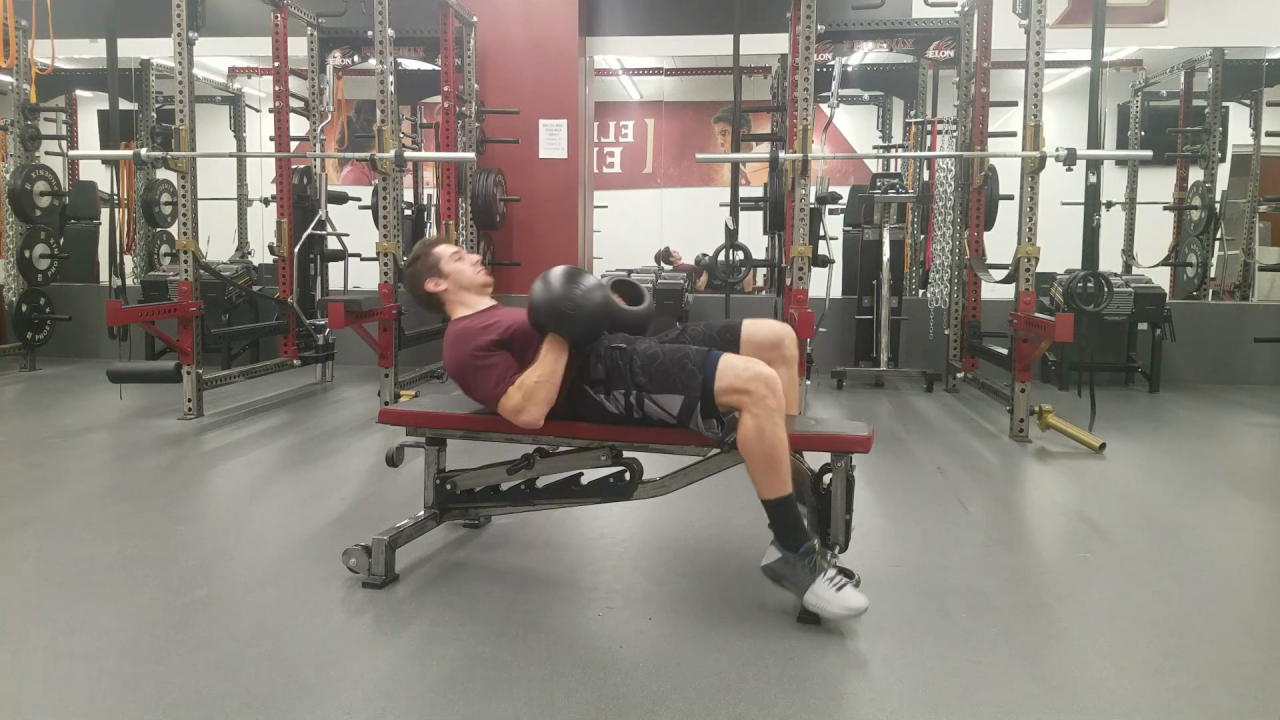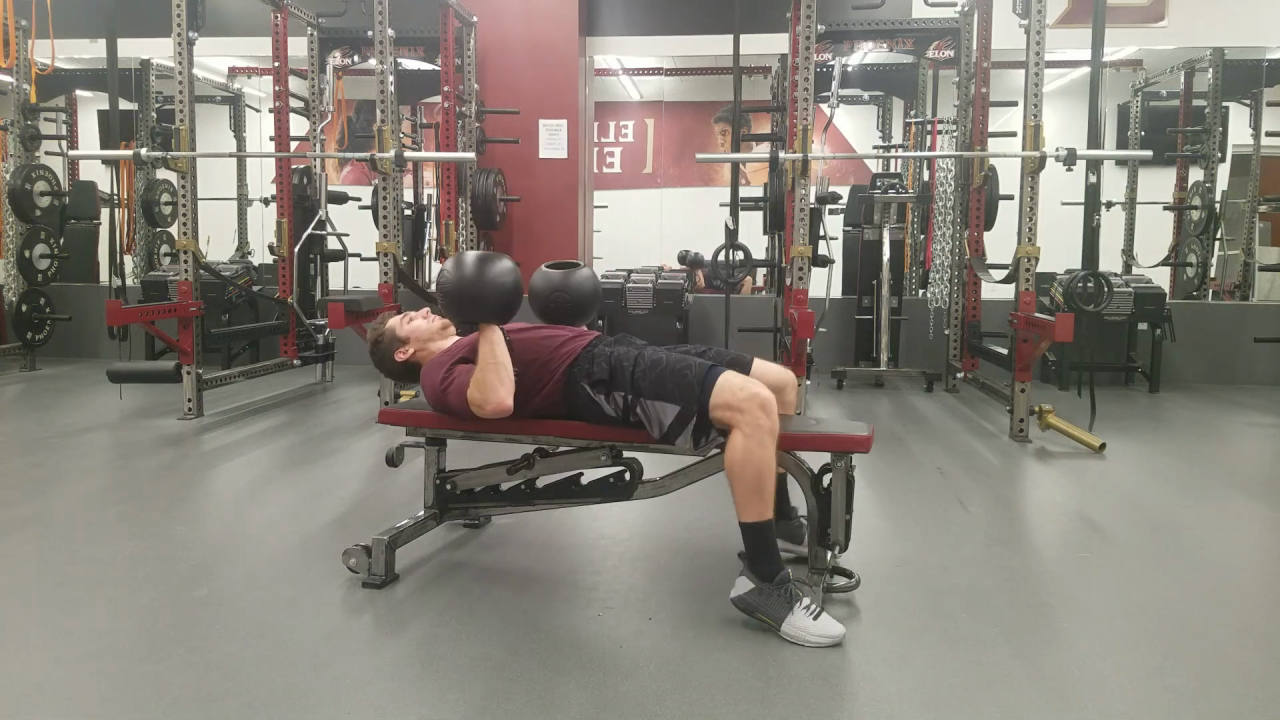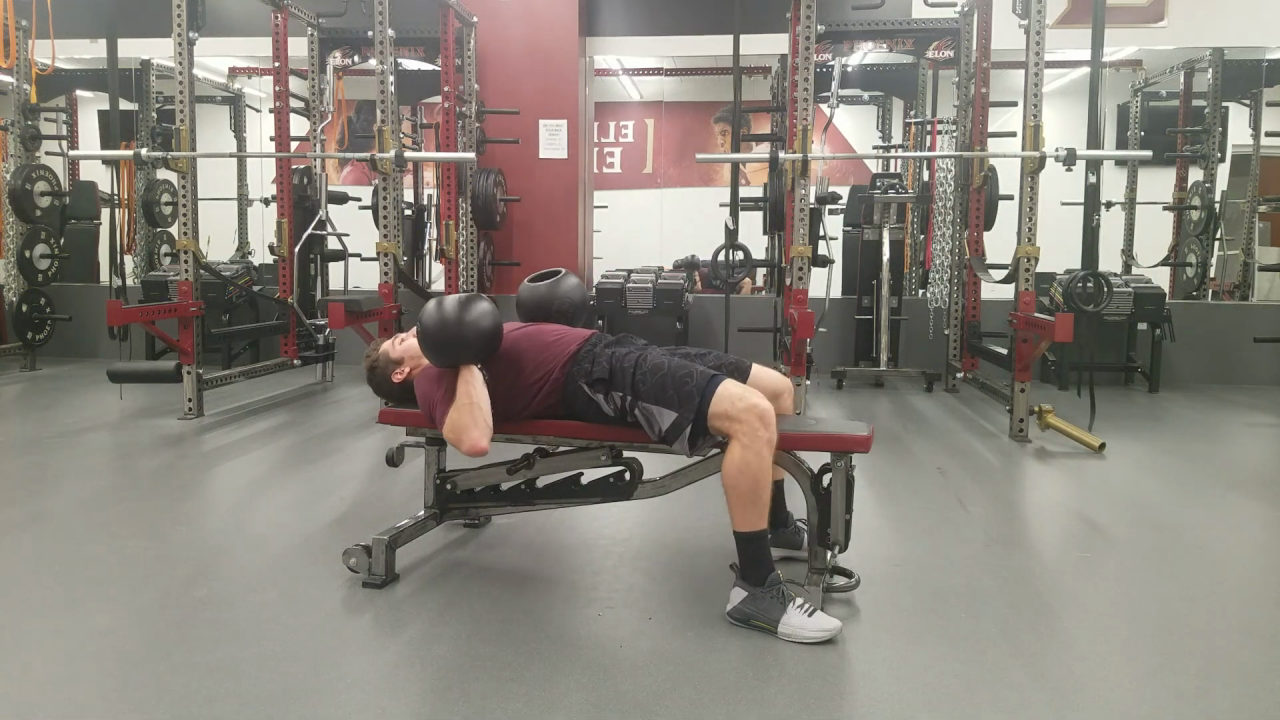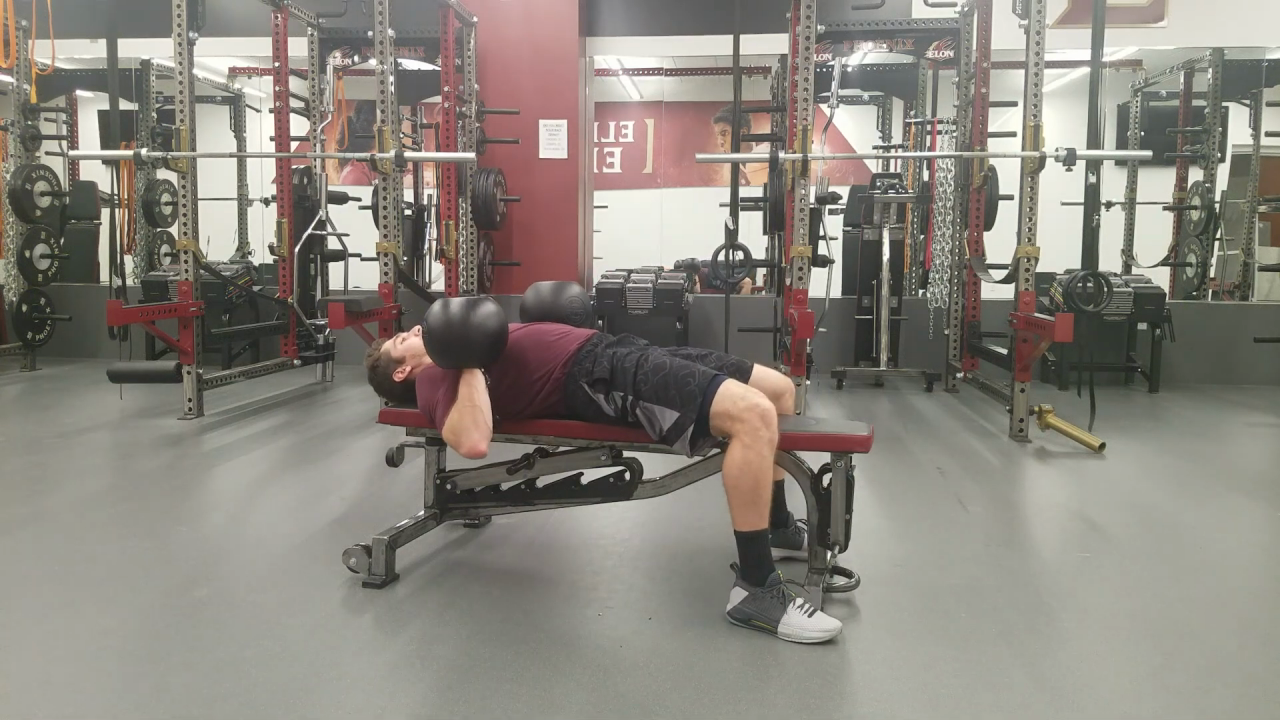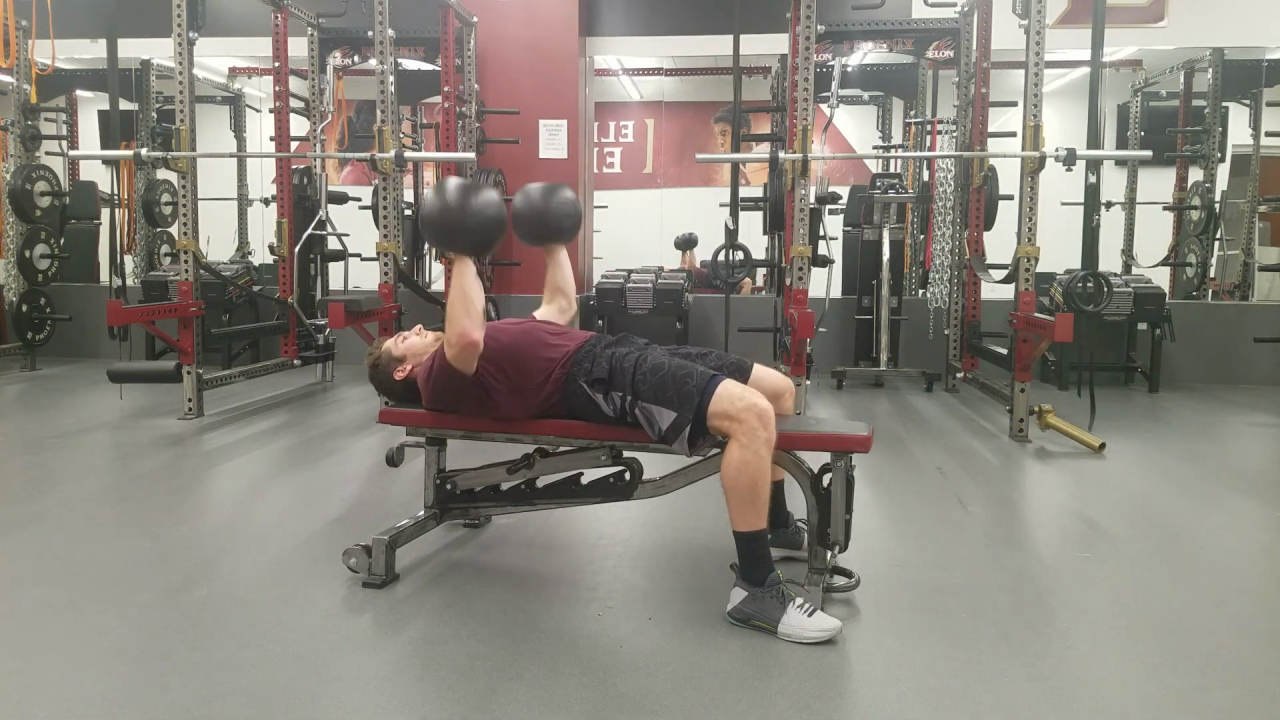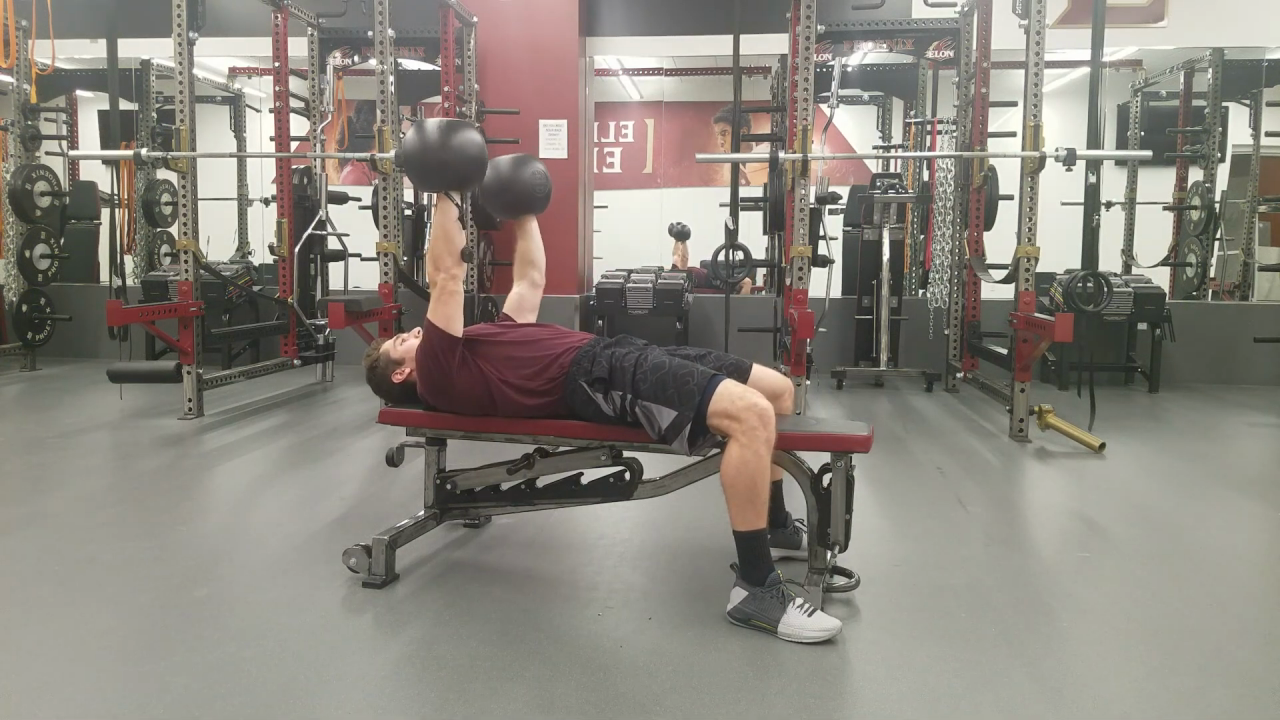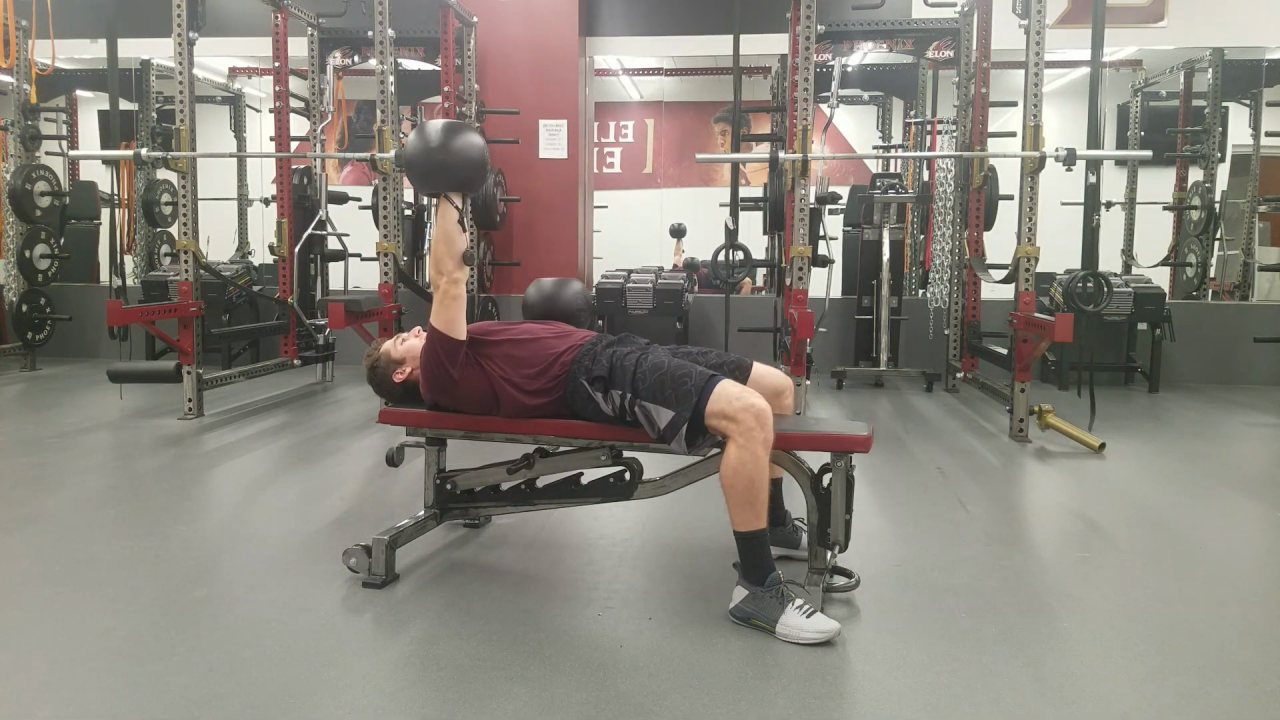
dt=0.7s
person 1, frame 1
left shoulder: (492, 318)
right shoulder: (464, 345)
right elbow: (528, 412)
right wrist: (558, 335)
left hip: (624, 351)
right hip: (607, 382)
left knee: (777, 338)
right knee: (756, 384)
left ankle: (790, 486)
right ankle: (794, 550)
person 1, frame 2
left shoulder: (468, 349)
right shoulder: (440, 373)
right elbow: (498, 401)
right wrist: (486, 324)
right hip: (601, 378)
left knee: (779, 383)
right knee: (755, 408)
left ankle: (782, 517)
right ankle: (764, 581)
person 1, frame 3
right shoulder: (434, 378)
right elbow: (474, 441)
right wrist: (464, 357)
right hip: (598, 377)
left knee: (777, 390)
right knee: (752, 415)
left ankle: (779, 526)
right ankle: (757, 589)
person 1, frame 4
right shoulder: (436, 379)
right elbow: (474, 444)
right wrist: (468, 361)
right hip: (600, 378)
left knee: (779, 390)
right knee: (754, 415)
left ankle: (779, 527)
right ankle: (757, 589)
person 1, frame 5
left shoulder: (482, 347)
right shoulder: (441, 382)
left elbow: (561, 306)
right elbow: (465, 339)
left wrist: (554, 243)
right wrist: (460, 257)
right hip: (595, 380)
left knee: (777, 391)
right knee: (752, 416)
left ankle: (777, 527)
right ankle: (757, 589)
person 1, frame 6
left shoulder: (476, 356)
right shoulder: (439, 376)
left elbow: (528, 284)
right elbow: (446, 279)
left wrist: (525, 211)
right wrist: (444, 196)
right hip: (597, 378)
left knee: (777, 390)
right knee: (751, 416)
left ankle: (778, 528)
right ankle: (756, 591)
person 1, frame 7
left shoulder: (467, 351)
right shoulder: (439, 374)
right elbow: (450, 282)
right wrist: (446, 196)
right hip: (597, 377)
left knee: (776, 388)
right knee: (748, 414)
left ankle: (775, 524)
right ankle: (758, 588)
